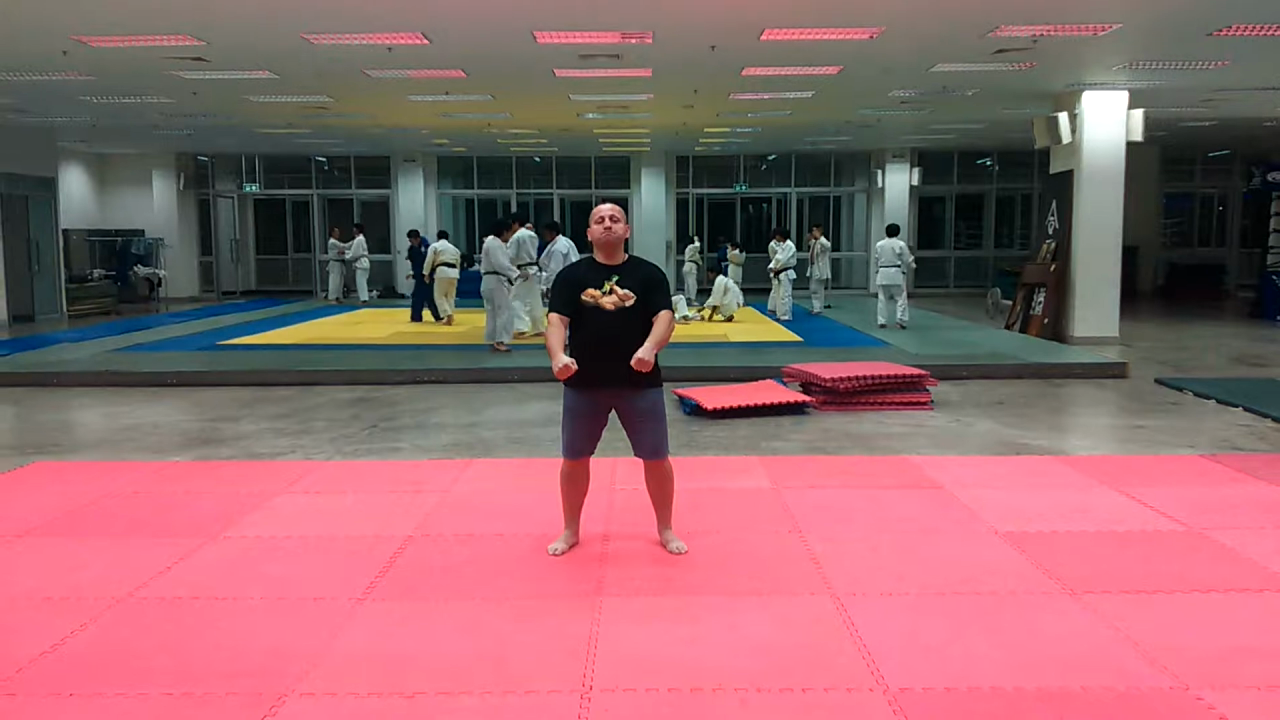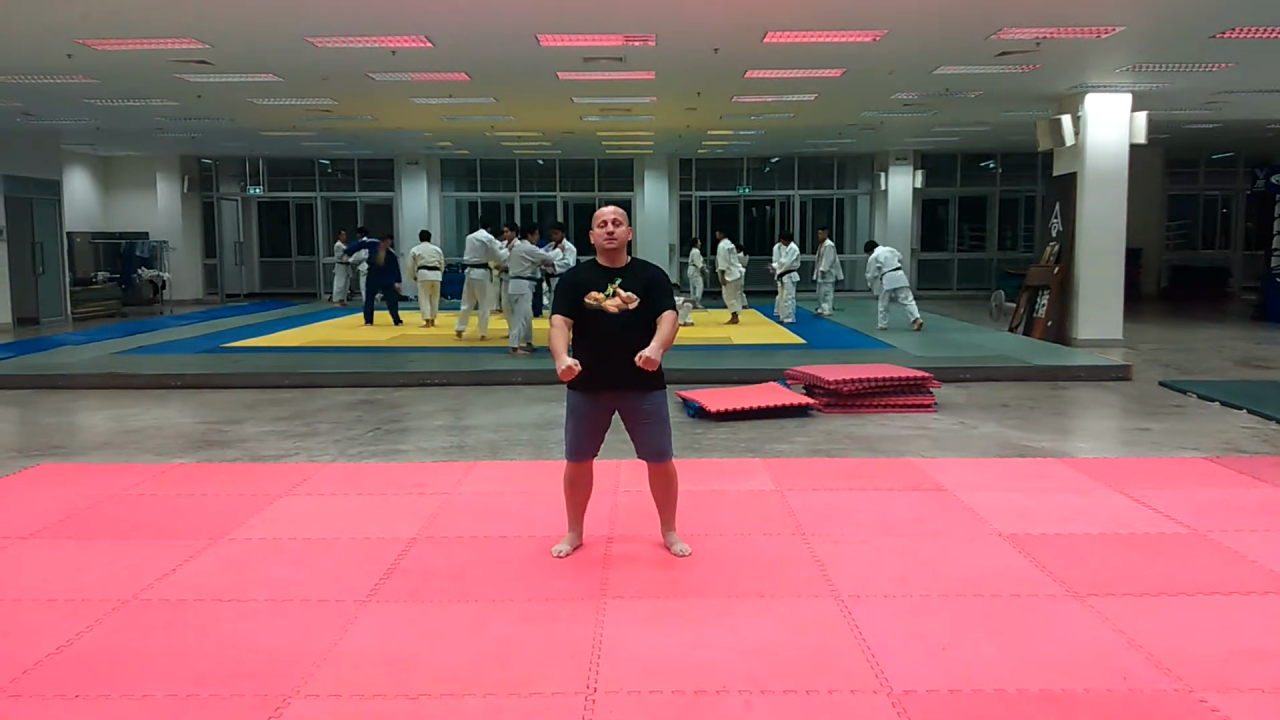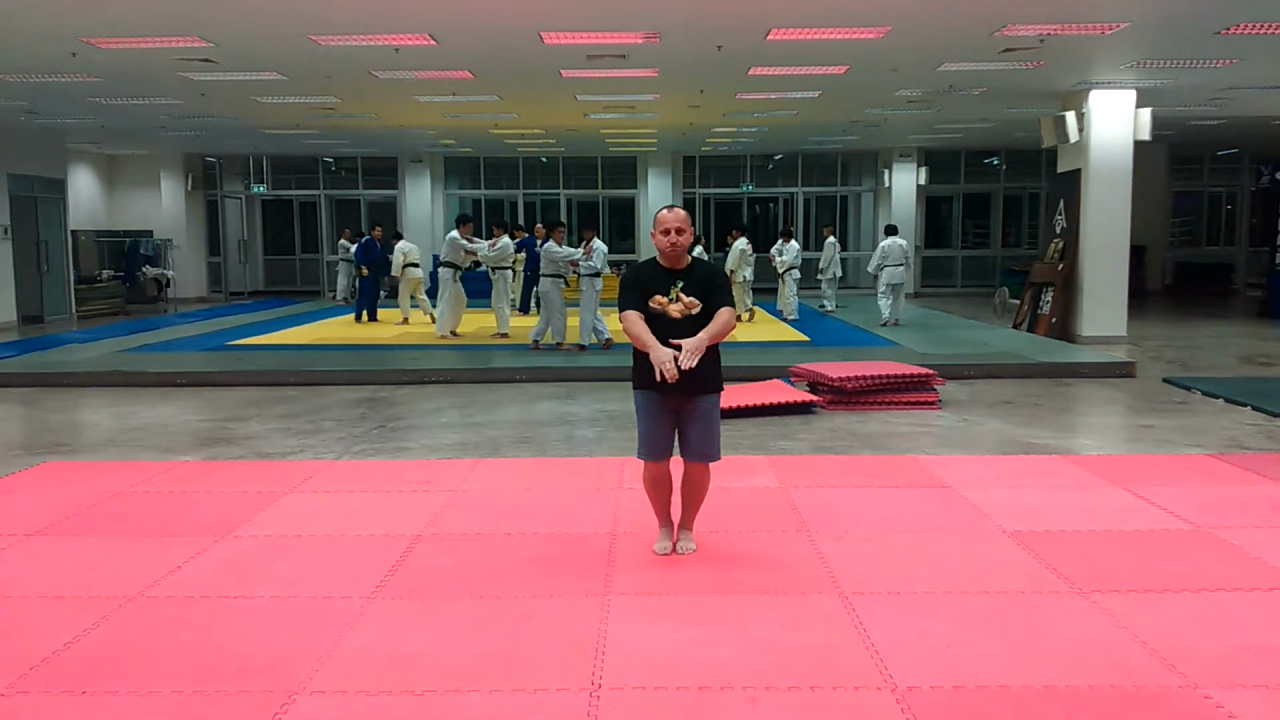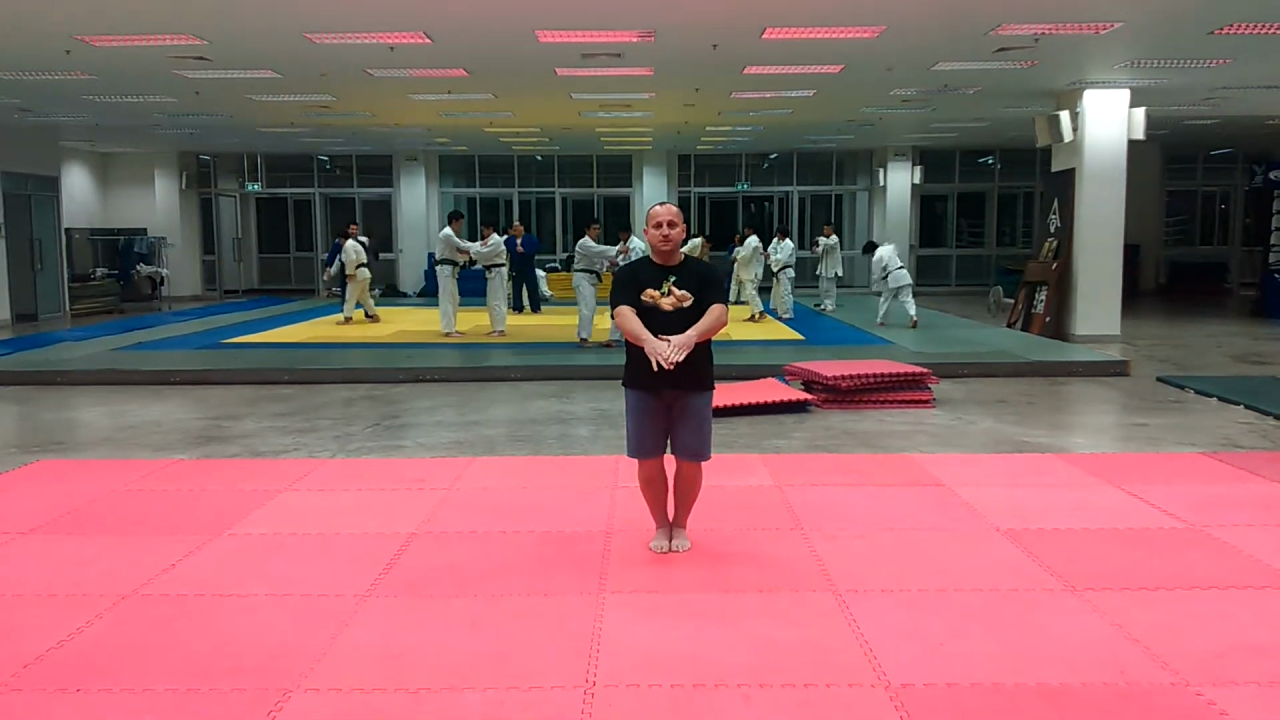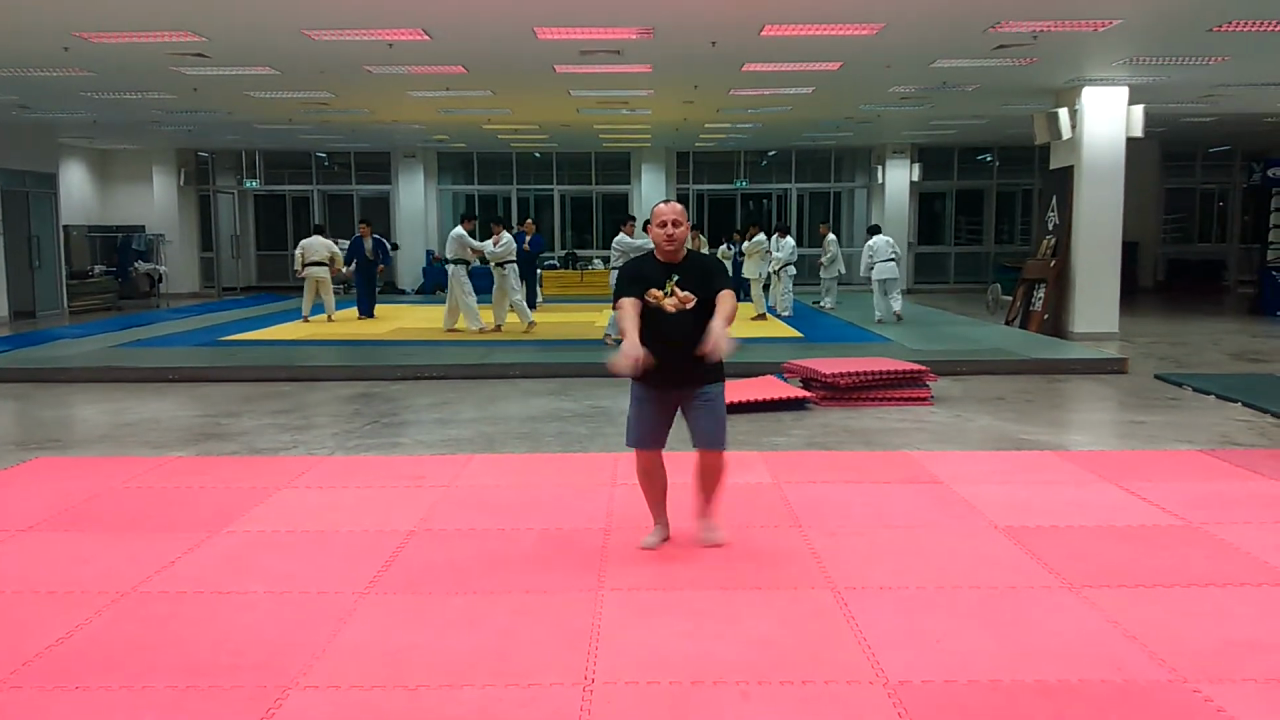
dt=1s
person 1, frame 1
left shoulder: (648, 273)
right shoulder: (571, 275)
left elbow: (664, 317)
right elbow: (557, 320)
left wrist: (650, 348)
right wrist: (558, 355)
left hip: (640, 383)
right hip: (583, 384)
left knee: (656, 458)
right knee: (574, 459)
left ankle: (665, 529)
right ankle: (570, 530)
person 1, frame 2
left shoulder: (651, 275)
right shoulder: (574, 278)
left elbow: (668, 317)
right elbow: (560, 322)
left wrist: (656, 347)
right wrist: (561, 357)
left hip: (643, 385)
right hip: (587, 385)
left knee: (660, 460)
right knee: (578, 460)
left ankle: (669, 531)
right ankle: (574, 533)
person 1, frame 3
left shoulder: (711, 275)
right shoulder: (637, 276)
left elbow: (727, 316)
right elbow: (631, 319)
left wrist: (701, 340)
right wrist: (655, 349)
left hip: (702, 384)
right hip: (652, 383)
left knee: (698, 461)
right knee: (654, 461)
left ankle: (686, 527)
right ankle: (664, 525)
person 1, frame 4
left shoulder: (704, 272)
right shoulder: (630, 274)
left elbow: (720, 314)
right elbow: (623, 316)
left wrist: (689, 336)
right wrist: (650, 342)
left hip: (694, 381)
right hip: (643, 381)
left knee: (690, 460)
right knee: (649, 459)
left ankle: (681, 524)
right ankle: (661, 525)
person 1, frame 5
left shoulder: (707, 266)
right shoulder: (635, 270)
left elbow: (727, 299)
right elbow: (627, 308)
left wrist: (719, 329)
right wrist: (631, 342)
left hip: (702, 376)
right hip: (652, 377)
left knee: (711, 451)
right knee: (646, 452)
left ankle: (706, 516)
right ankle: (659, 523)
